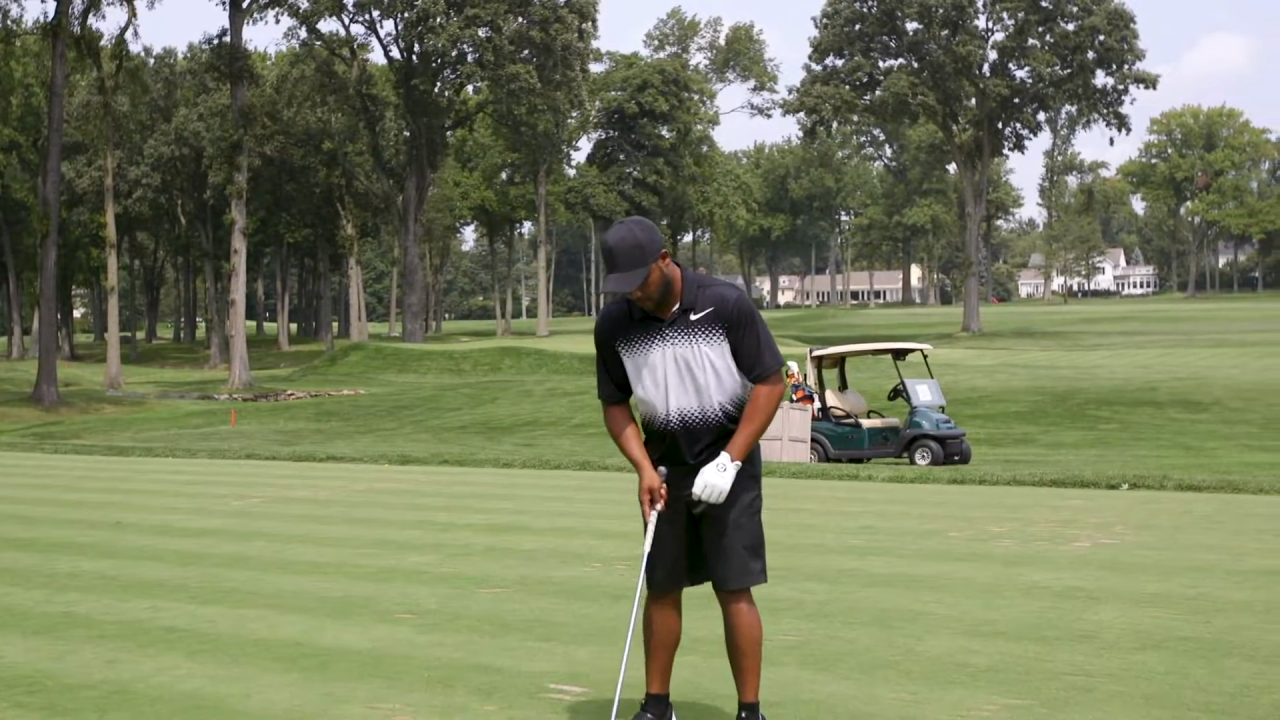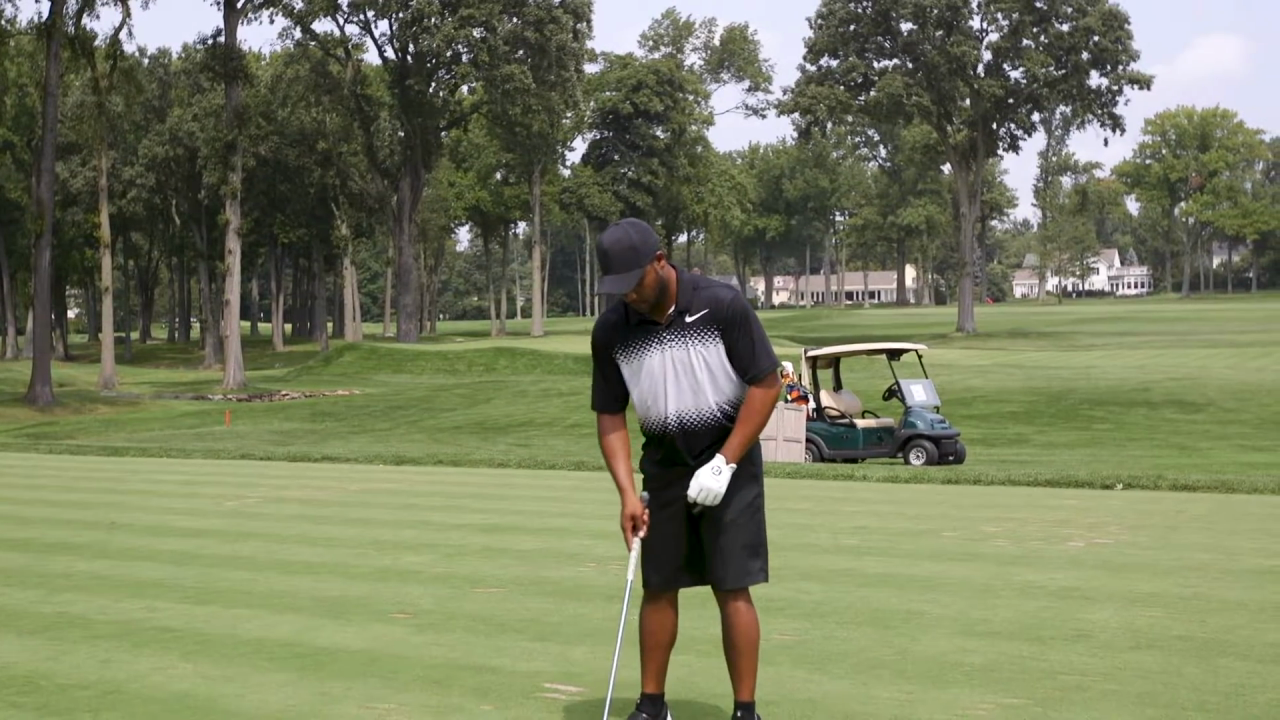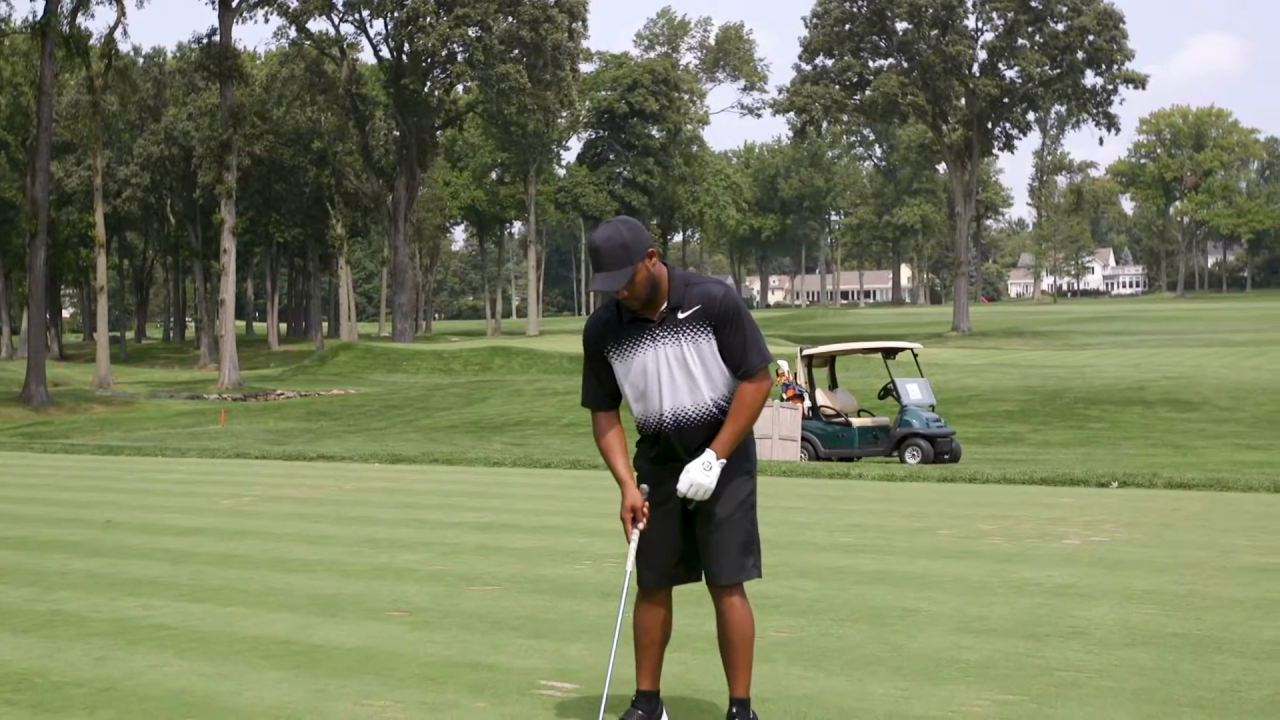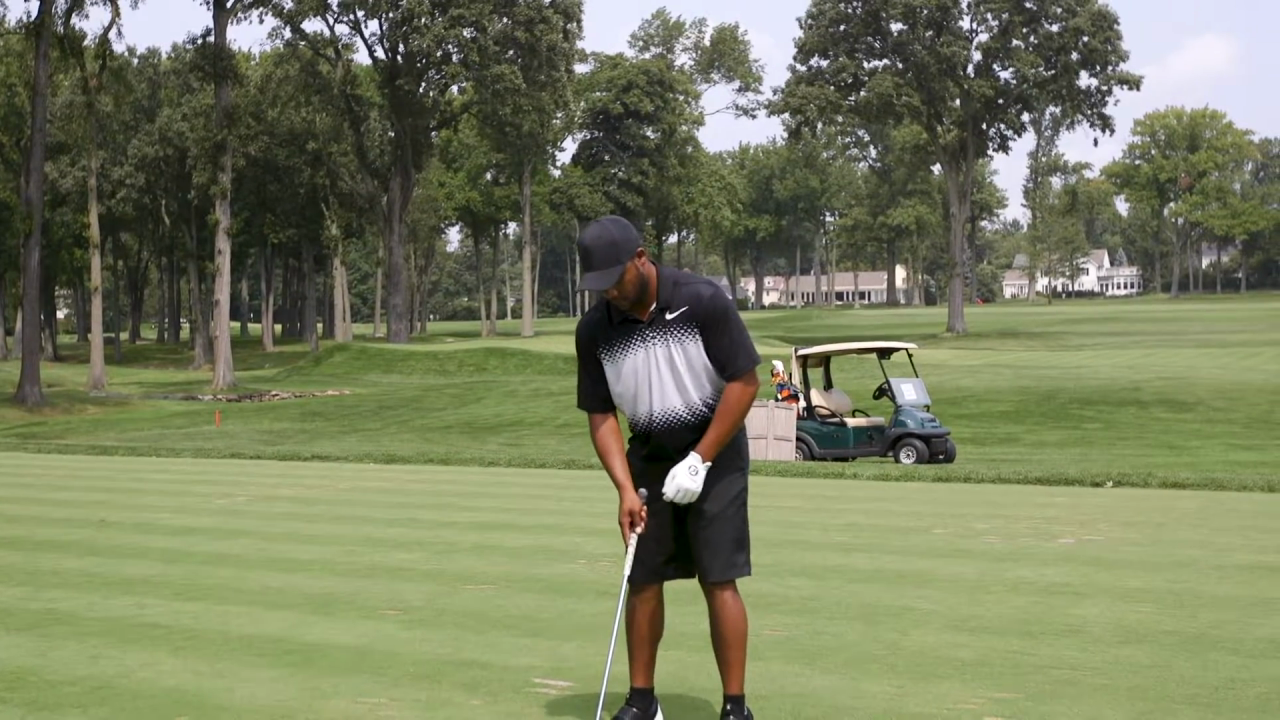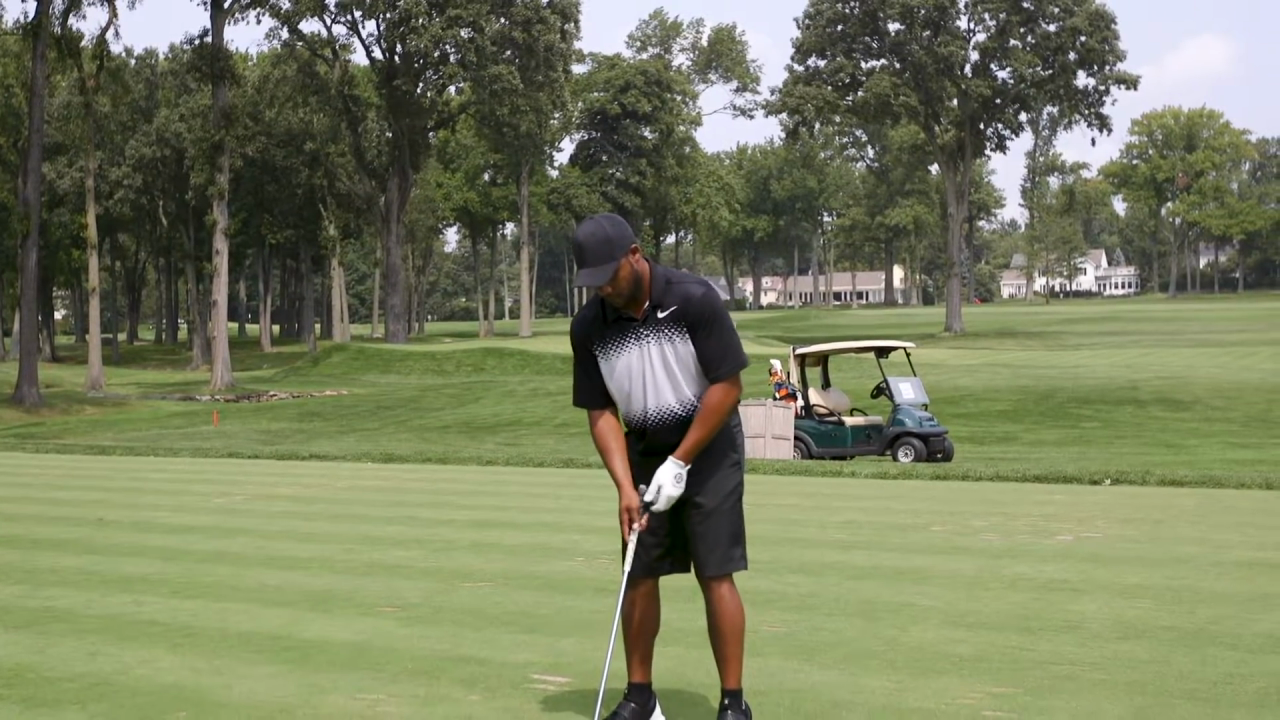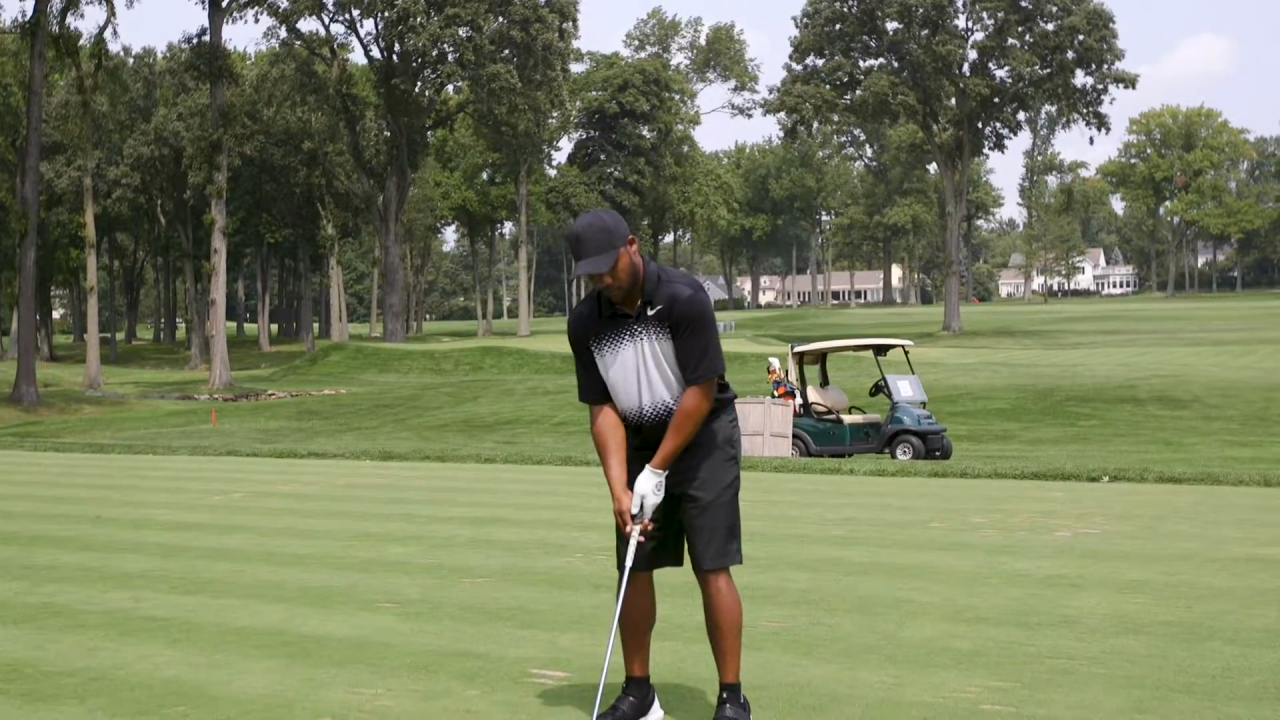
dt=0.3s
person 1, frame 1
left shoulder: (727, 304)
right shoulder: (613, 324)
left elbow: (771, 382)
right elbow: (615, 404)
left wrist: (728, 461)
right wrist: (644, 469)
left hip: (726, 463)
right hip: (665, 467)
left knee: (733, 589)
right knee: (662, 589)
person 1, frame 2
left shoulder: (723, 305)
right shoulder: (610, 330)
left elbow: (766, 384)
right elbow: (610, 415)
left wrist: (723, 464)
right wrist: (627, 493)
left hip: (728, 461)
right hip: (663, 465)
left knee: (732, 589)
right knee: (658, 588)
person 1, frame 3
left shoulder: (715, 301)
right shoulder: (602, 329)
left elbow: (757, 380)
right elbow: (604, 413)
left wrist: (714, 458)
right wrist: (627, 486)
left hip: (722, 454)
right hip: (657, 461)
left knee: (726, 584)
right knee: (652, 585)
person 1, frame 4
left shoulder: (703, 300)
right shoulder: (593, 329)
left elbow: (744, 382)
right elbow: (600, 415)
left wrist: (699, 461)
right wrist: (625, 489)
left hip: (714, 452)
right hip: (649, 457)
left knee: (719, 580)
right knee: (643, 581)
person 1, frame 5
left shoulder: (695, 298)
right shoulder: (588, 326)
left elbow: (727, 387)
right elbow: (600, 412)
left wrist: (679, 463)
right wrist: (625, 487)
left hip: (709, 446)
right hip: (644, 451)
left knee: (716, 575)
right knee: (639, 576)
person 1, frame 6
left shoulder: (684, 297)
right shoulder: (584, 321)
left elbow: (700, 393)
right elbow: (602, 408)
left wrist: (657, 471)
right wrist: (618, 487)
left hip: (704, 438)
right hip: (640, 444)
left knee: (712, 568)
right knee: (634, 569)
